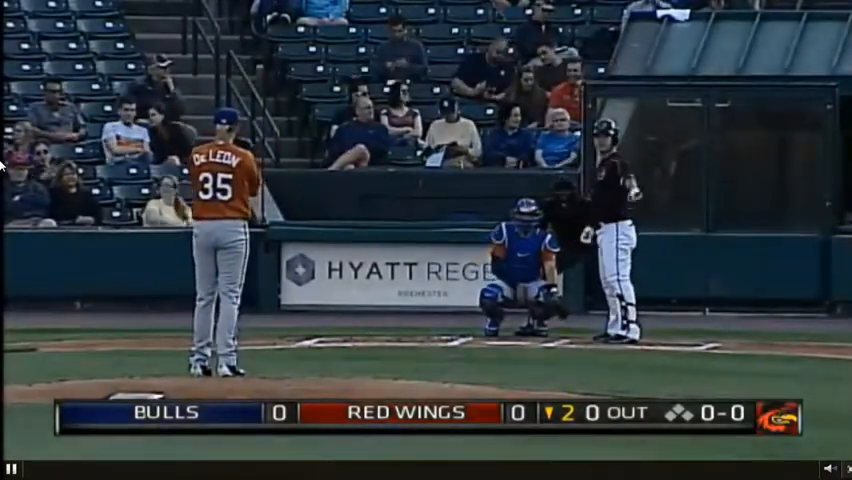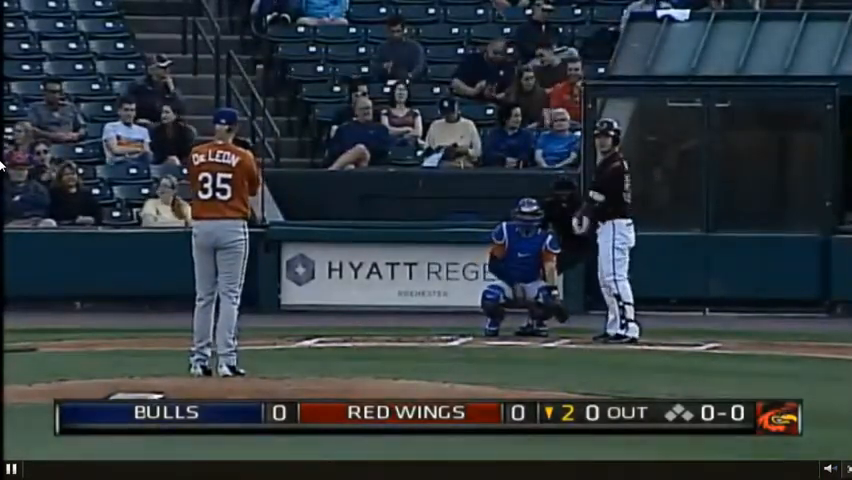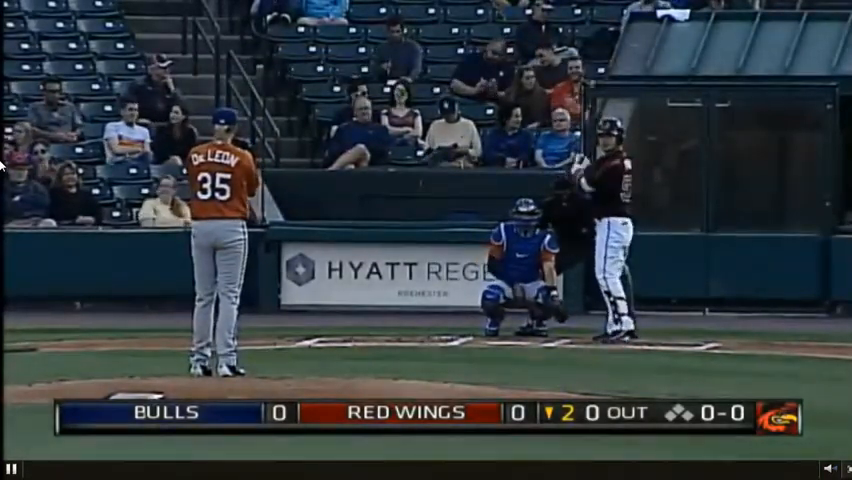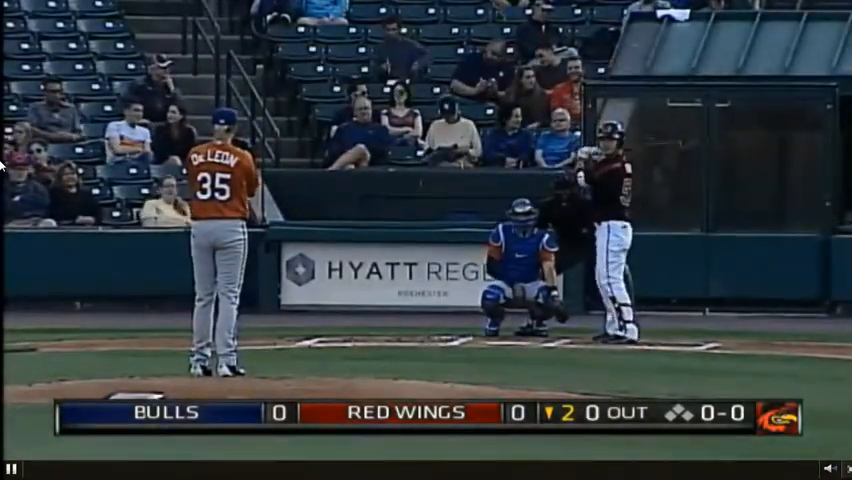
dt=0.4s
person 1, frame 1
left shoulder: (196, 155)
right shoulder: (244, 157)
right elbow: (254, 190)
left hip: (202, 227)
right hip: (232, 228)
left knee: (204, 295)
right knee: (229, 295)
left ankle: (199, 359)
right ankle: (226, 360)
person 1, frame 2
left shoulder: (196, 155)
right shoulder: (243, 157)
right elbow: (254, 189)
left hip: (201, 227)
right hip: (232, 227)
left knee: (204, 295)
right knee: (229, 295)
left ankle: (199, 359)
right ankle: (226, 360)
person 1, frame 3
left shoulder: (194, 155)
right shoulder: (242, 158)
right elbow: (252, 189)
left hip: (201, 227)
right hip: (231, 228)
left knee: (203, 296)
right knee: (229, 295)
left ankle: (199, 359)
right ankle: (226, 360)
person 1, frame 4
left shoulder: (194, 155)
right shoulder: (242, 158)
right elbow: (252, 190)
left hip: (200, 227)
right hip: (231, 228)
left knee: (203, 296)
right knee: (228, 296)
left ankle: (199, 359)
right ankle: (226, 360)
person 2, frame 1
left shoulder: (616, 162)
right shoulder: (602, 164)
left elbow: (627, 179)
left wrist: (633, 189)
right wrist: (591, 225)
left hip: (617, 228)
right hip: (605, 229)
left knee: (619, 278)
right knee: (608, 280)
left ankle: (630, 329)
right ankle: (615, 328)
person 2, frame 2
left shoulder: (612, 164)
right shoulder: (611, 163)
left elbow: (598, 196)
left wrist: (580, 216)
right wrist: (588, 216)
left hip: (615, 226)
right hip: (611, 226)
left knee: (615, 277)
right knee: (606, 279)
left ankle: (628, 329)
right ankle: (615, 328)
person 2, frame 3
left shoulder: (611, 162)
right shoulder: (622, 160)
left elbow: (588, 185)
right elbow: (595, 177)
left wrist: (577, 172)
right wrist: (585, 170)
left hip: (611, 224)
right hip: (619, 223)
left knee: (606, 275)
right knee: (611, 275)
left ankle: (624, 322)
right ankle: (614, 327)
person 2, frame 4
left shoulder: (613, 165)
right shoulder: (621, 164)
left elbow: (583, 179)
right elbow: (595, 173)
left wrist: (582, 159)
right wrist: (590, 158)
left hip: (611, 228)
right hip: (615, 227)
left knee: (611, 279)
right knee: (603, 280)
left ankle: (627, 330)
right ankle: (614, 327)
person 3, frame 1
left shoulder: (545, 238)
right shoulder: (504, 231)
left elbow: (550, 266)
right elbow: (497, 265)
left wrist: (553, 291)
right wrist: (516, 285)
left hip: (532, 284)
right hip: (508, 283)
left knee: (550, 299)
right knee: (488, 296)
left ankle: (536, 323)
right ankle: (494, 323)
person 3, frame 2
left shoulder: (545, 239)
right shoulder: (505, 231)
left elbow: (550, 267)
right elbow: (494, 264)
left wrist: (554, 293)
right wrist: (513, 283)
left hip: (532, 284)
right hip: (508, 283)
left knee: (550, 299)
right knee: (489, 298)
left ankle: (536, 323)
right ankle: (494, 323)
person 3, frame 3
left shoulder: (544, 239)
right shoulder: (503, 232)
left elbow: (549, 267)
right elbow: (492, 265)
left wrist: (554, 293)
right wrist: (512, 283)
left hip: (532, 284)
right hip: (507, 283)
left knee: (549, 300)
right knee: (489, 298)
left ankle: (536, 323)
right ankle: (494, 323)
person 3, frame 4
left shoulder: (543, 238)
right shoulder: (501, 233)
left elbow: (549, 267)
right elbow: (492, 266)
left wrist: (554, 293)
right wrist: (512, 284)
left hip: (532, 284)
right hip: (507, 283)
left knee: (550, 300)
right knee: (489, 298)
left ankle: (536, 323)
right ankle: (494, 323)
